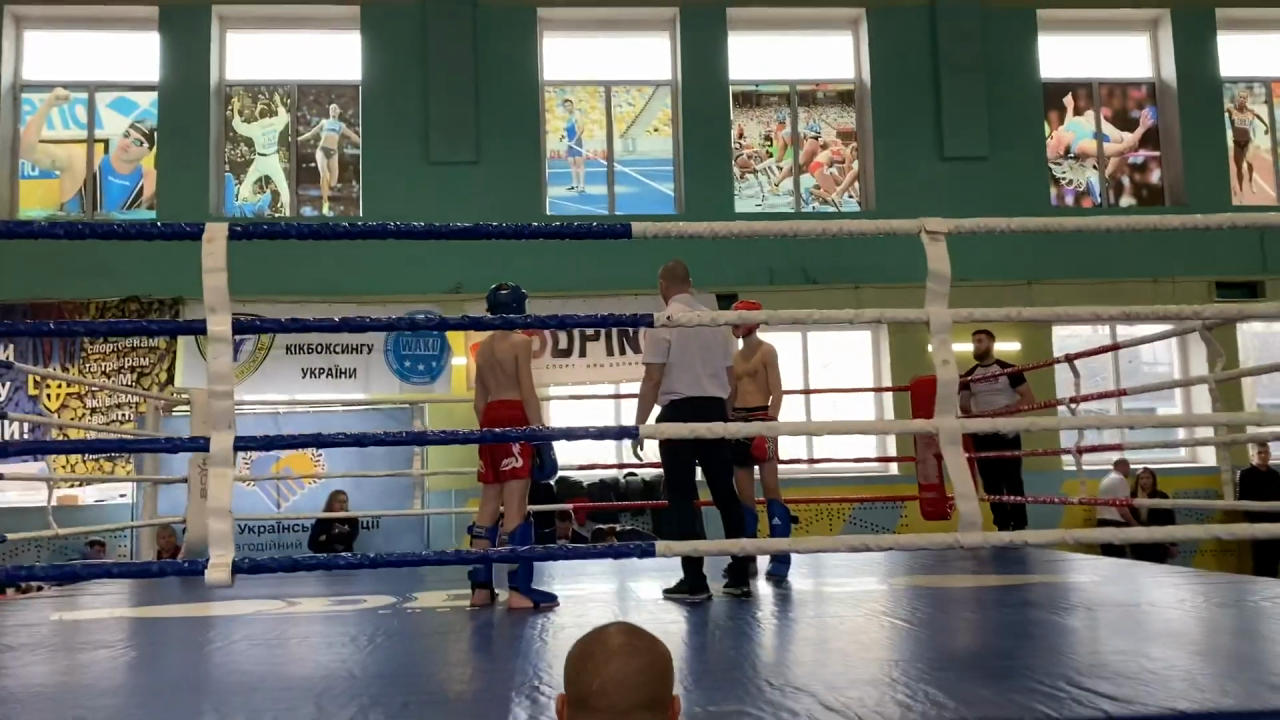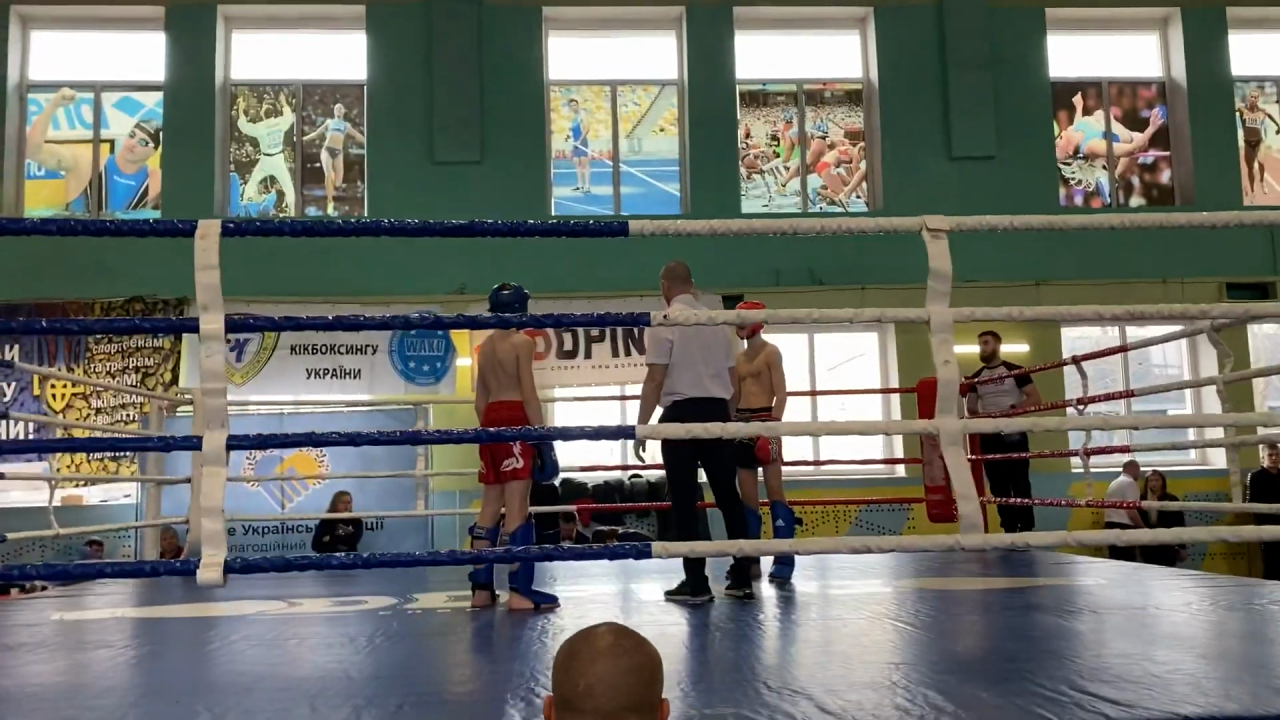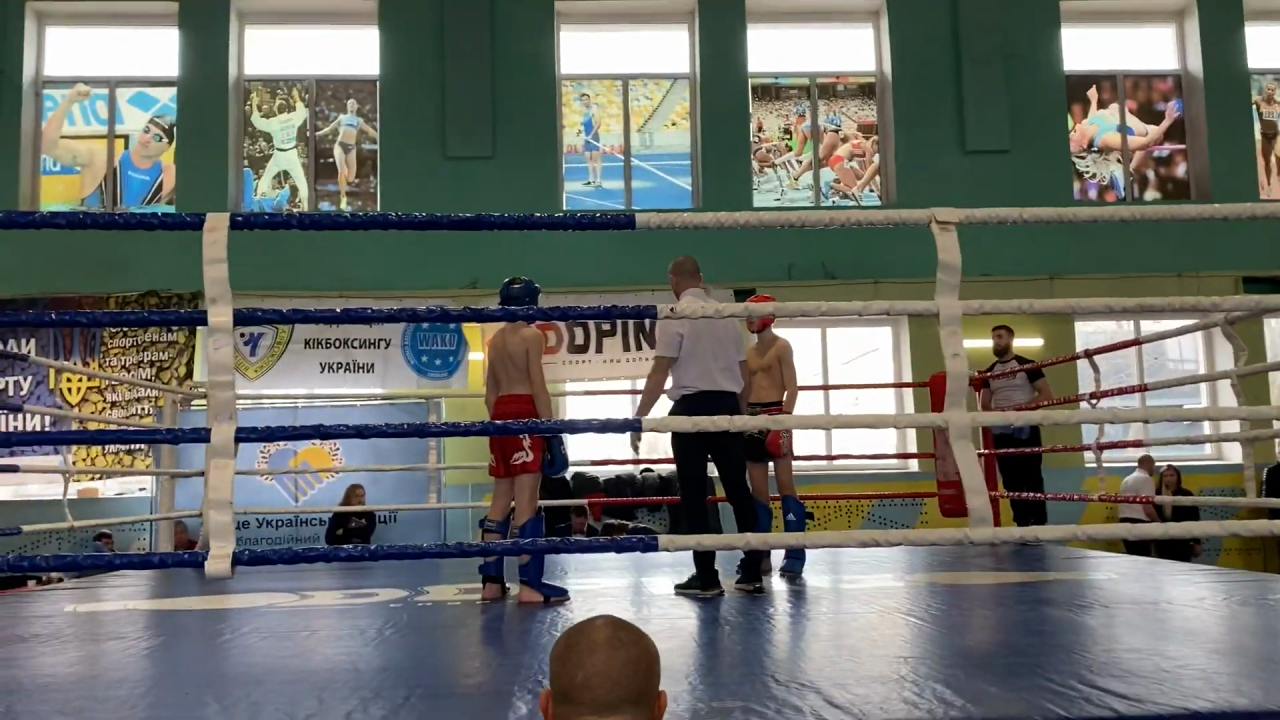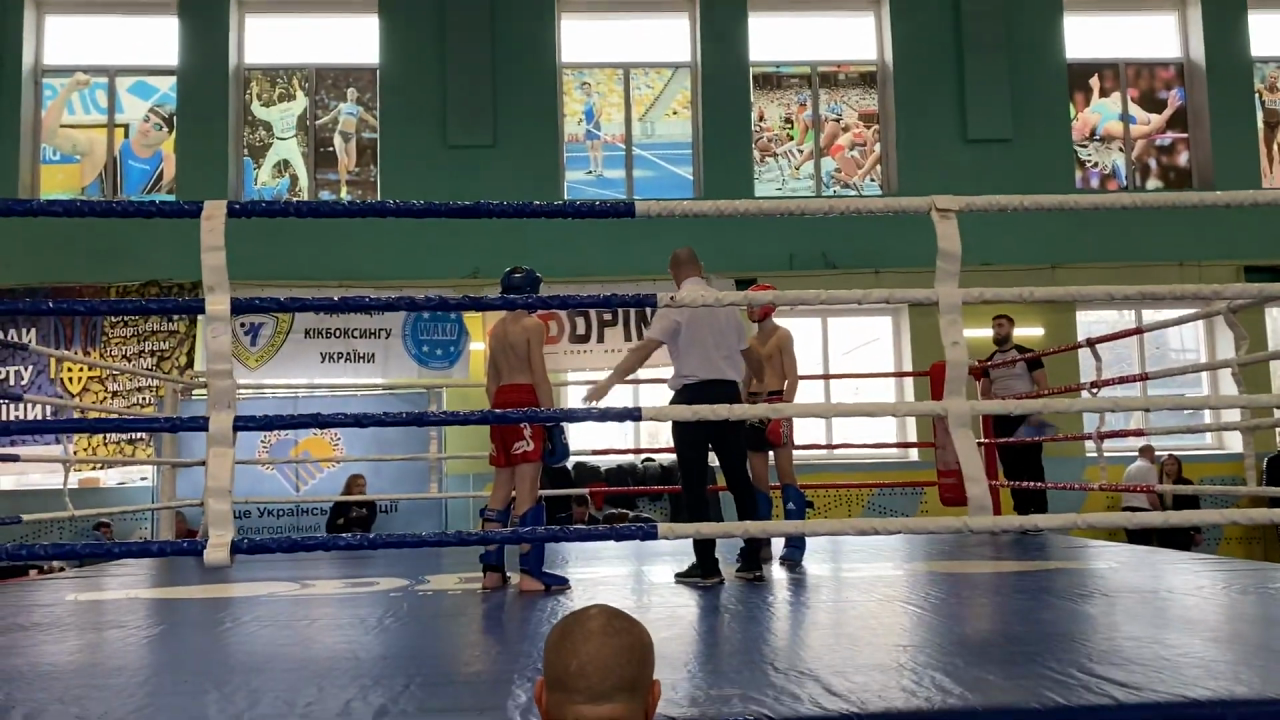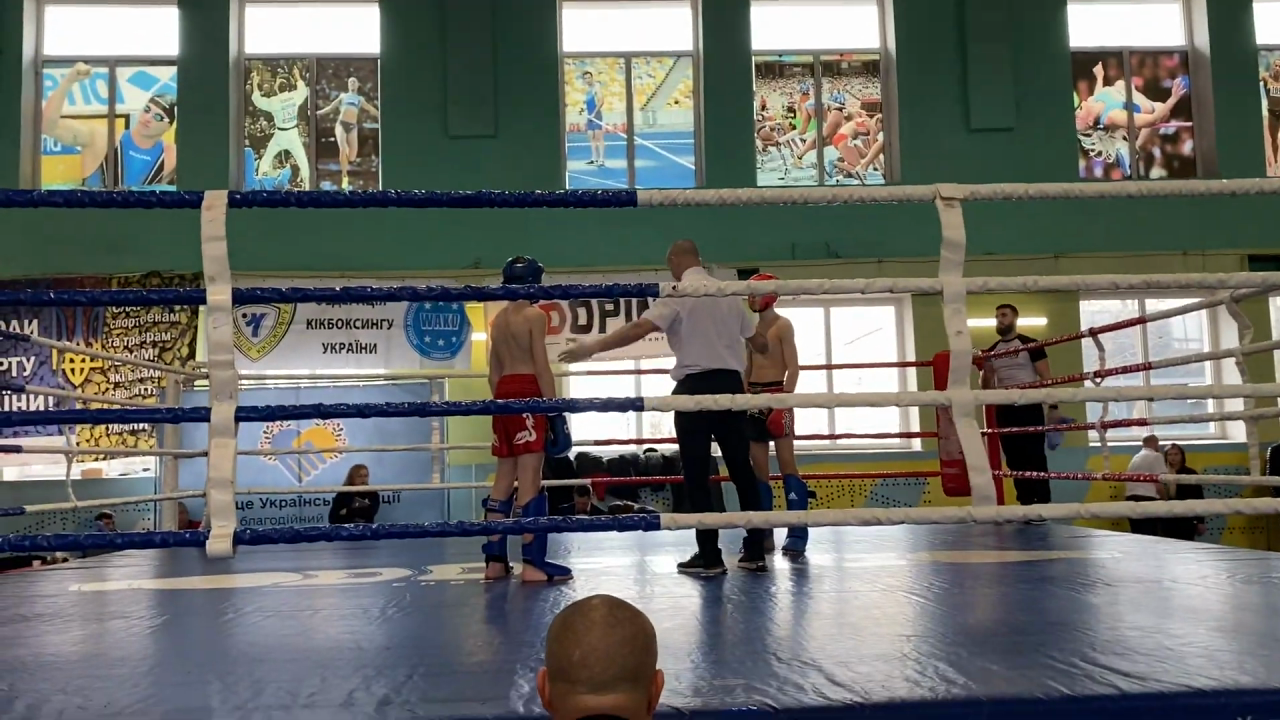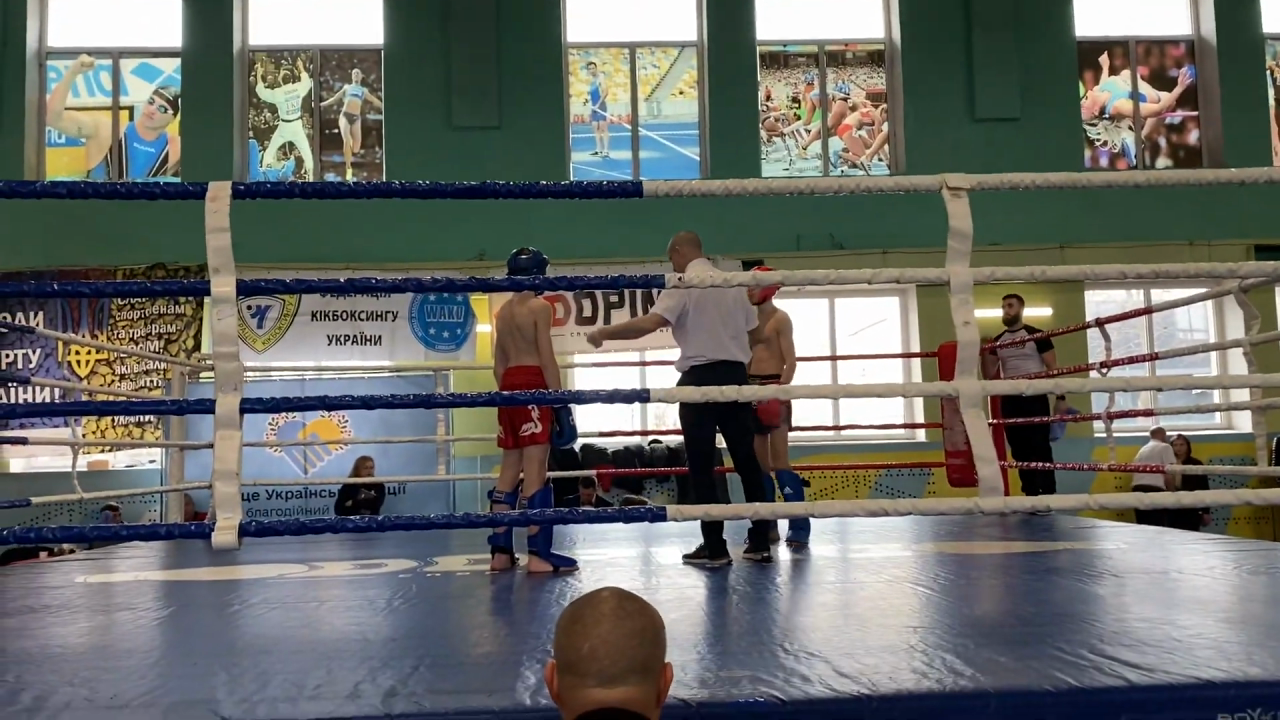
dt=0.2s
person 1, frame 1
left shoulder: (662, 321)
right shoulder: (715, 321)
left elbow: (653, 380)
right elbow: (729, 379)
left wrist: (639, 426)
left hip: (679, 414)
right hip: (714, 412)
left knee: (682, 499)
right knee: (725, 494)
left ankle: (694, 581)
right ankle: (740, 576)
person 1, frame 2
left shoulder: (664, 323)
right shoulder: (717, 321)
left elbow: (655, 381)
right elbow: (733, 380)
left wrist: (641, 427)
left hip: (681, 414)
right hip: (716, 413)
left knee: (685, 501)
right knee: (728, 495)
left ankle: (696, 583)
right ankle: (742, 578)
person 1, frame 3
left shoulder: (674, 316)
right shoulder: (726, 314)
left elbow: (660, 371)
right elbow: (744, 372)
left wrist: (640, 417)
right wrist: (738, 411)
left hip: (692, 408)
right hip: (727, 406)
left knee: (694, 495)
right knee: (738, 489)
left ankle: (706, 577)
right ankle: (752, 572)
person 1, frame 4
left shoulder: (676, 304)
right shoulder: (727, 303)
left elbow: (645, 348)
right elbow: (750, 354)
left wrist: (609, 380)
right wrist: (761, 382)
left hip: (693, 398)
right hip: (728, 394)
left knee: (695, 483)
right knee: (739, 477)
left ankle: (707, 566)
right ankle: (752, 561)
person 1, frame 5
left shoulder: (677, 294)
right shoulder: (728, 293)
left elbow: (638, 329)
right elbow: (759, 341)
left wrist: (590, 347)
right wrist: (765, 350)
left hip: (695, 388)
right hip: (730, 384)
left knee: (697, 474)
right knee: (741, 468)
left ankle: (709, 556)
right ankle: (755, 551)
person 1, frame 6
left shoulder: (683, 286)
right shoulder: (732, 284)
left elbow: (648, 324)
right elbow: (756, 334)
left wrist: (604, 333)
left hip: (700, 379)
right hip: (735, 376)
left knee: (702, 465)
right knee: (746, 458)
left ankle: (714, 547)
right ankle: (760, 541)
person 2, frame 1
left shoulder: (483, 346)
right shoulder: (520, 341)
right elbow: (527, 393)
left hip: (490, 421)
right hip: (514, 420)
left knee: (490, 504)
right knee: (515, 504)
left ankle: (481, 588)
right ankle: (519, 590)
person 2, frame 2
left shoulder: (485, 346)
right shoulder: (522, 341)
right elbow: (528, 393)
left hip: (491, 421)
right hip: (515, 420)
left knee: (491, 505)
right knee: (516, 505)
left ankle: (482, 589)
right ankle: (519, 591)
person 2, frame 3
left shoulder: (495, 339)
right shoulder: (532, 335)
right elbow: (538, 387)
left hip: (501, 414)
right hip: (525, 414)
left knee: (501, 498)
right knee: (526, 498)
left ankle: (492, 581)
right ankle: (529, 584)
person 2, frame 4
left shoulder: (496, 329)
right shoulder: (533, 324)
right elbow: (539, 376)
left hip: (502, 404)
right hip: (526, 404)
left knee: (502, 488)
right knee: (527, 488)
left ankle: (493, 570)
right ankle: (530, 572)
person 2, frame 5
left shoulder: (498, 319)
right shoulder: (535, 315)
right elbow: (541, 367)
left hip: (504, 395)
right hip: (528, 394)
left knee: (505, 478)
right knee: (529, 478)
left ankle: (495, 560)
right ankle: (532, 563)
person 2, frame 6
left shoulder: (503, 311)
right shoulder: (539, 307)
right elbow: (546, 359)
left hip: (509, 388)
right hip: (533, 387)
left knee: (510, 470)
right knee: (535, 470)
left ankle: (501, 552)
right ankle: (538, 554)
person 3, frame 1
left shoulder: (766, 351)
right shoulder: (735, 357)
left elbow: (777, 393)
left wrist: (770, 425)
left hip: (760, 421)
right hip: (737, 423)
left knee: (770, 489)
right knee: (744, 494)
left ankle: (780, 558)
person 3, frame 2
left shoulder: (770, 352)
right shoulder: (738, 357)
left elbow: (781, 394)
left wrist: (773, 426)
left hip: (764, 422)
right hip: (741, 424)
left knee: (774, 491)
right knee: (747, 496)
left ankle: (784, 561)
right ankle: (750, 559)
person 3, frame 3
left shoulder: (781, 346)
right shoulder: (749, 352)
left elbow: (792, 388)
left hip: (775, 417)
left knee: (785, 486)
right knee: (758, 490)
left ankle: (794, 555)
person 3, frame 4
left shoulder: (782, 335)
right shoulder: (750, 340)
left elbow: (792, 377)
left hip: (776, 406)
left knee: (785, 475)
right knee: (758, 479)
left ankle: (795, 544)
right ankle: (761, 542)
person 3, frame 5
left shoulder: (782, 325)
left elbow: (793, 368)
left hip: (776, 397)
left knee: (786, 466)
right knee: (758, 470)
left ankle: (797, 534)
right ankle: (763, 534)
person 3, frame 6
left shoulder: (780, 318)
left elbow: (790, 361)
left knee: (780, 461)
right knee: (759, 462)
left ankle: (799, 526)
right ankle: (768, 524)
person 4, frame 1
left shoulder: (1008, 370)
right shoulder: (969, 375)
left elbow: (1029, 398)
right elbow: (964, 405)
left wrist: (1007, 410)
right wrist: (976, 417)
left hip: (1006, 434)
right hip: (982, 436)
left knee: (1012, 481)
right knee: (991, 484)
left ankle: (1019, 527)
right ankle: (1003, 527)
person 4, frame 2
left shoulder: (1015, 371)
right shoulder: (976, 377)
left elbow: (1035, 399)
right elbow: (970, 408)
left wrist: (1012, 409)
right wrist: (982, 417)
left hip: (1014, 435)
right hip: (989, 437)
left knee: (1020, 483)
right knee: (998, 485)
left ankle: (1026, 529)
right ankle: (1010, 529)
person 4, frame 3
left shoulder: (1027, 365)
right shoulder: (989, 372)
left elbow: (1046, 394)
right elbow: (985, 403)
left hip: (1025, 429)
right hip: (1001, 431)
left knee: (1032, 478)
right knee: (1011, 480)
left ankle: (1039, 524)
right ankle: (1022, 524)
person 4, frame 4
left shoulder: (1027, 355)
right shoulder: (989, 362)
left elbow: (1043, 386)
right elbow: (983, 392)
left wrist: (1037, 413)
right wrist: (988, 398)
left hip: (1025, 418)
right hip: (1001, 420)
left knee: (1032, 466)
right knee: (1011, 469)
left ankle: (1039, 514)
right ankle: (1023, 514)
person 4, frame 5
left shoulder: (1030, 345)
right shoulder: (992, 351)
left elbow: (1046, 377)
right elbow: (987, 386)
right wrist: (986, 373)
left hip: (1029, 407)
right hip: (1004, 410)
left knee: (1035, 457)
right knee: (1014, 459)
left ankle: (1042, 505)
right ankle: (1026, 504)
person 4, frame 6
left shoulder: (1036, 336)
right shoulder: (998, 341)
left elbow: (1052, 368)
right elbow: (989, 374)
left wrist: (1060, 397)
right wrist: (986, 353)
left hip: (1034, 398)
right hip: (1010, 400)
left knee: (1040, 448)
right knee: (1020, 450)
left ankle: (1047, 495)
right ankle: (1030, 495)
